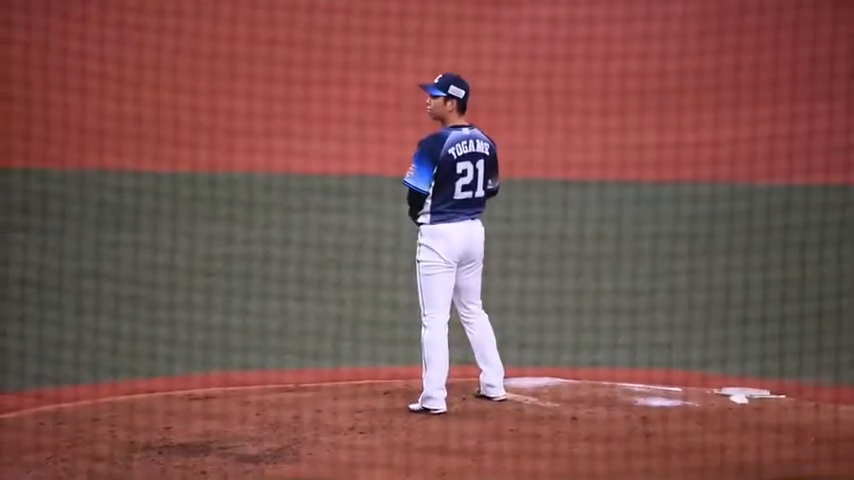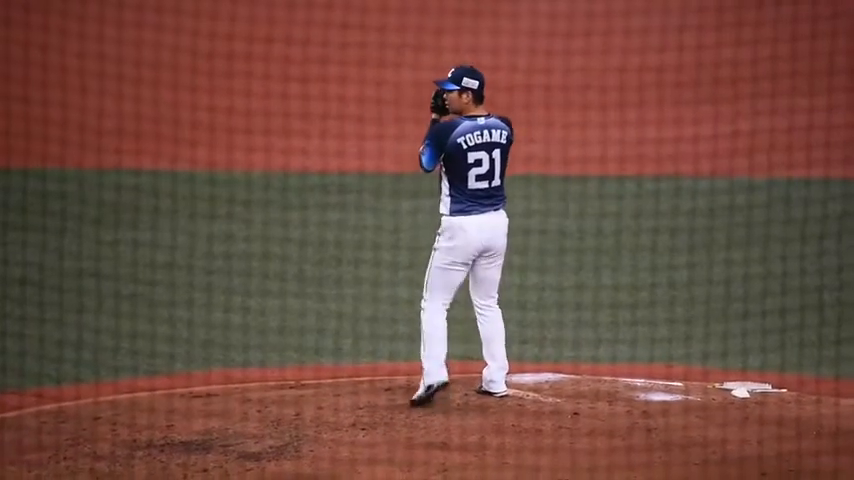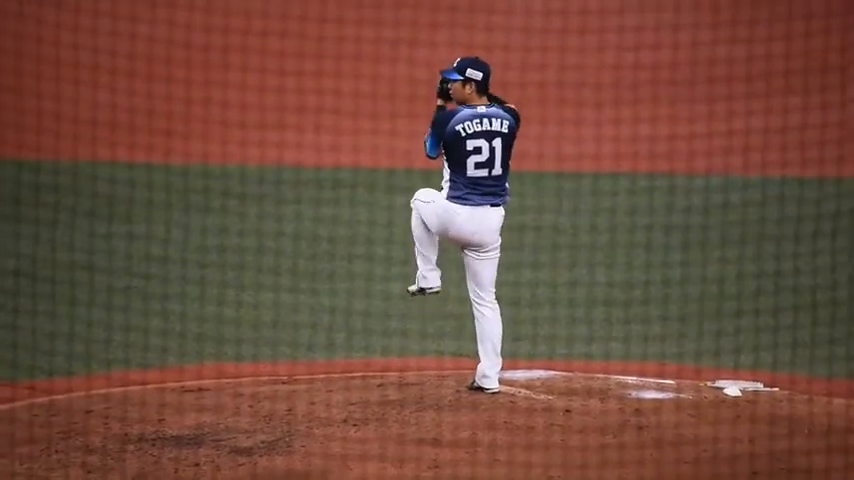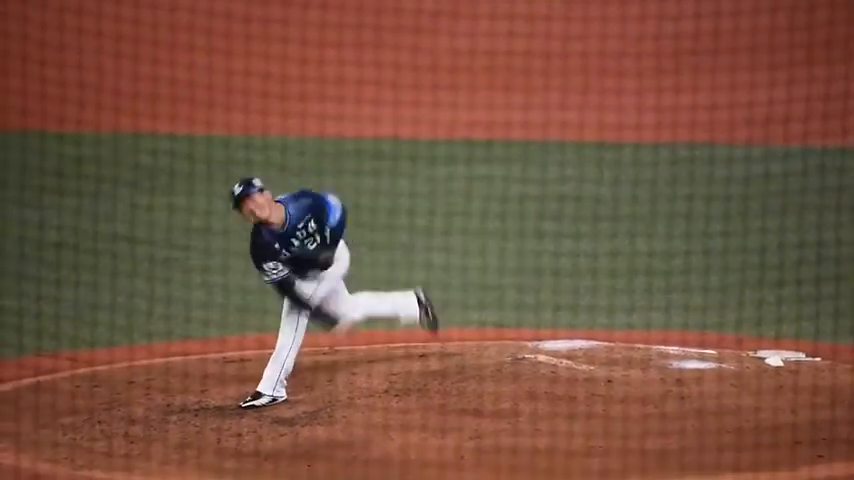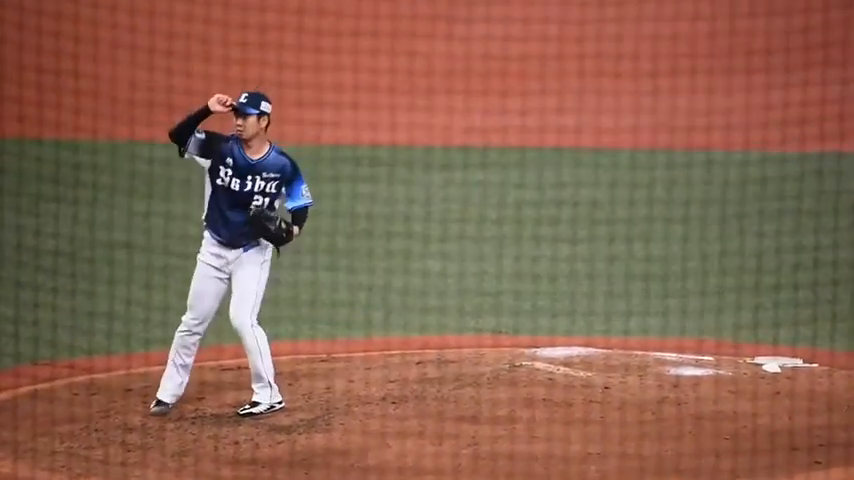
dt=1s
person 1, frame 1
left shoulder: (434, 143)
right shoulder: (486, 142)
left elbow: (416, 194)
right elbow: (492, 189)
left wrist: (418, 216)
left hip: (440, 235)
right hip: (473, 232)
left knee: (435, 318)
right knee: (473, 310)
left ankle: (434, 398)
right ankle: (494, 385)
person 1, frame 2
left shoulder: (446, 131)
right shoulder: (504, 127)
left elbow: (426, 163)
left wrist: (435, 119)
left hip: (460, 228)
right hip: (496, 225)
left knee: (434, 304)
right knee: (487, 304)
left ankle: (433, 374)
right ankle: (496, 381)
person 1, frame 3
left shoulder: (447, 118)
right shoulder: (510, 118)
left elbow: (431, 151)
left wrist: (440, 104)
right wrist: (485, 94)
left hip: (453, 215)
right hip: (490, 220)
left knee: (422, 198)
right knee: (484, 300)
left ankle: (429, 275)
right ankle: (489, 377)
person 1, frame 4
left shoulder: (304, 202)
right shoulder: (261, 245)
left elbow: (337, 211)
right elbow: (285, 287)
left wrist: (328, 252)
right wrist: (322, 314)
left hip: (332, 258)
right hip: (306, 272)
left knee: (294, 315)
right knee: (347, 311)
left ankle: (271, 389)
right ankle: (414, 304)
person 1, frame 5
left shoulder: (283, 165)
right shoulder: (220, 146)
left elbow: (302, 203)
right elbow: (177, 135)
left wrist: (294, 227)
right wrist: (206, 111)
left hip: (253, 253)
right hip: (214, 250)
left knee: (243, 320)
right knee: (193, 322)
left ankle: (269, 395)
right ankle: (169, 392)
